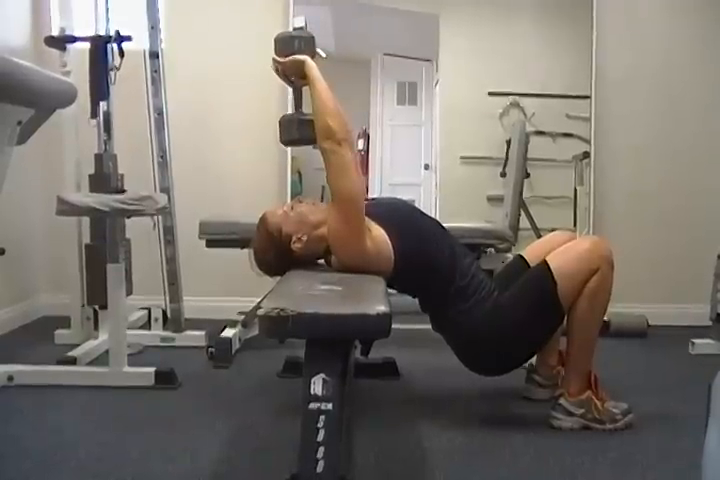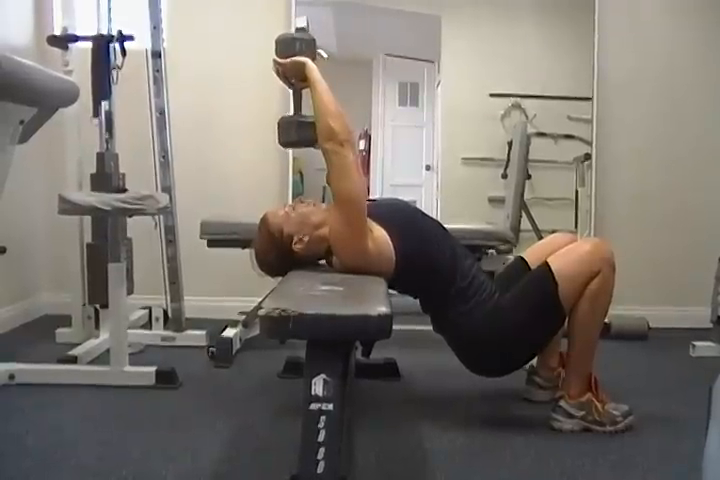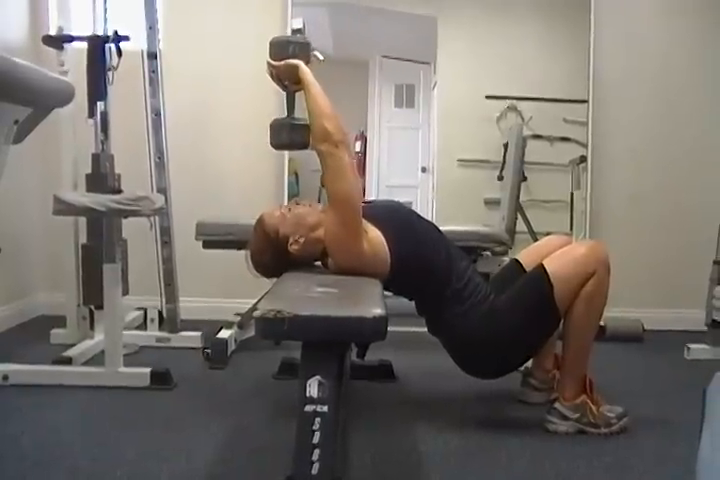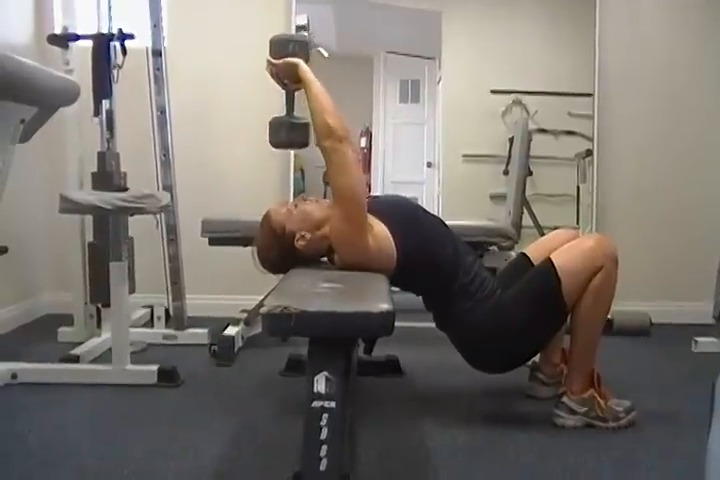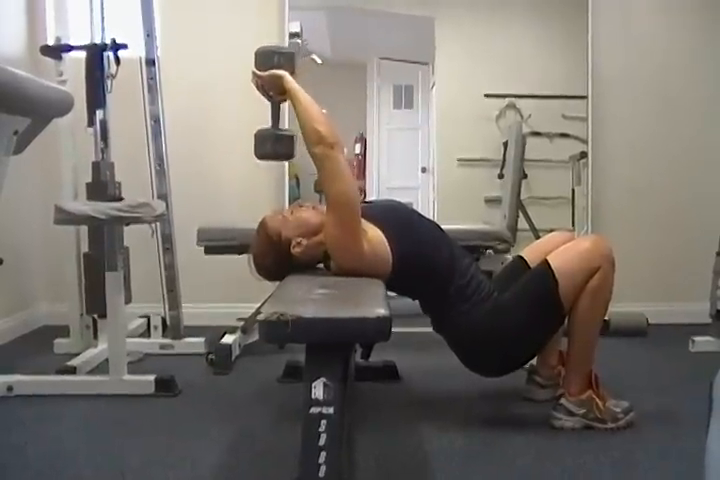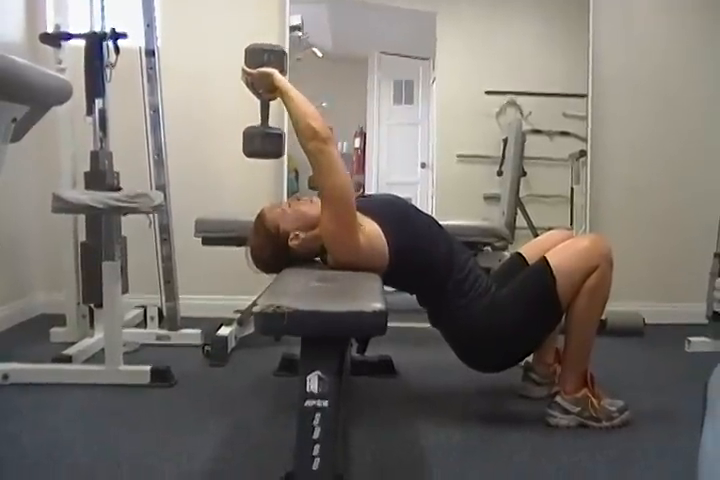
dt=0.2s
person 1, frame 1
left shoulder: (345, 234)
right shoulder: (347, 240)
left elbow: (337, 144)
right elbow: (335, 140)
left wrist: (307, 78)
right wrist: (310, 68)
left hip: (483, 303)
right hip: (490, 329)
left knee: (564, 241)
right knee: (595, 253)
left ankle: (547, 372)
right ankle: (576, 398)
person 1, frame 2
left shoulder: (346, 237)
right shoulder: (348, 241)
left elbow: (338, 145)
right elbow: (337, 141)
left wrist: (308, 79)
right wrist: (310, 70)
left hip: (484, 305)
right hip: (491, 331)
left knee: (564, 243)
right knee: (596, 255)
left ankle: (547, 374)
right ankle: (576, 400)
person 1, frame 3
left shoulder: (342, 239)
right shoulder: (344, 241)
left elbow: (333, 147)
right elbow: (332, 142)
left wrist: (301, 82)
right wrist: (304, 74)
left hip: (479, 307)
right hip: (486, 332)
left knee: (559, 245)
right knee: (591, 257)
left ankle: (542, 375)
right ankle: (570, 402)
person 1, frame 4
left shoulder: (348, 234)
right shoulder: (350, 238)
left elbow: (336, 142)
right elbow: (334, 137)
left wrist: (302, 78)
right wrist: (303, 71)
left hip: (487, 301)
right hip: (493, 326)
left knee: (566, 239)
right knee: (599, 251)
left ankle: (550, 371)
right ankle: (579, 396)
person 1, frame 5
left shoulder: (345, 243)
right shoulder: (346, 244)
left elbow: (327, 148)
right elbow: (325, 145)
left wrist: (289, 87)
right wrist: (289, 84)
left hip: (483, 306)
right hip: (490, 330)
left knee: (563, 241)
right knee: (596, 252)
left ankle: (547, 373)
right ankle: (577, 398)
person 1, frame 6
left shoulder: (342, 235)
right shoulder: (342, 239)
left elbow: (320, 143)
right elbow: (319, 140)
left wrist: (279, 86)
right wrist: (279, 84)
left hip: (482, 301)
right hip: (488, 325)
left knee: (560, 239)
right knee: (594, 251)
left ankle: (543, 370)
right ankle: (573, 395)
